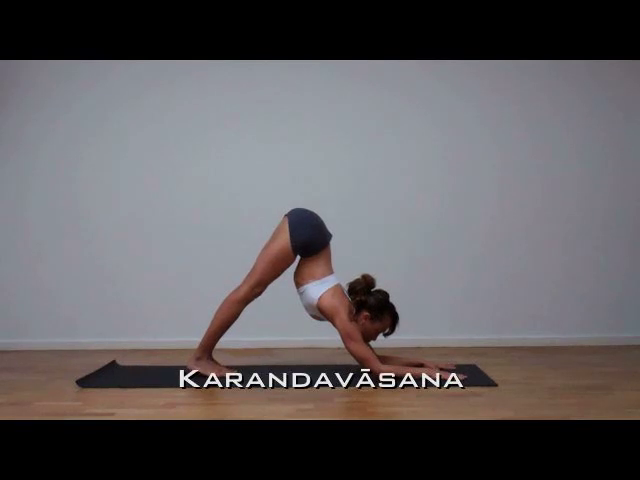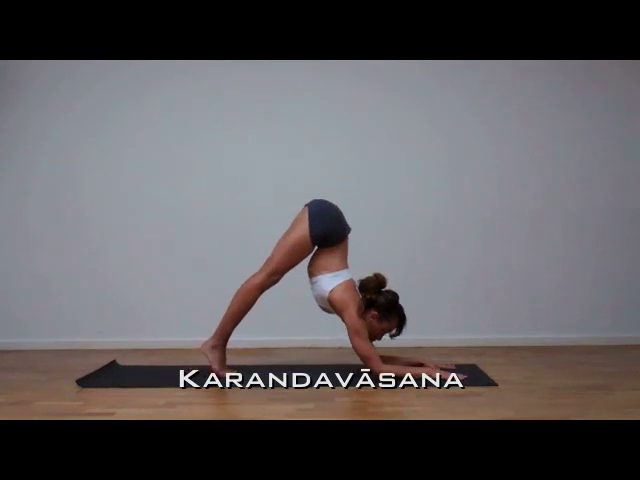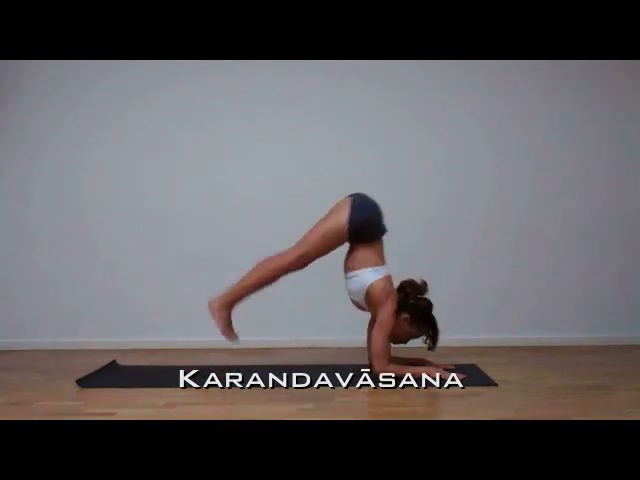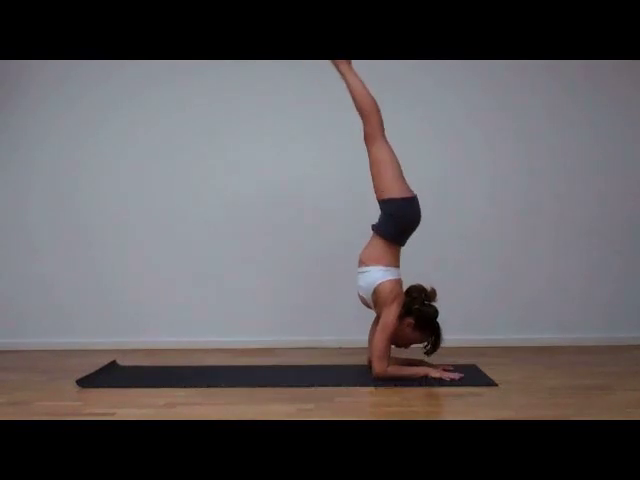
dt=1s
person 1, frame 1
left shoulder: (350, 312)
right shoulder: (344, 317)
left elbow: (373, 358)
right elbow: (377, 369)
left wrist: (421, 362)
right wrist: (427, 372)
left hip: (306, 228)
right hip: (302, 228)
left knee: (252, 291)
right knee: (249, 289)
right ankle: (200, 356)
person 1, frame 2
left shoulder: (358, 308)
right shoulder: (353, 312)
left elbow: (374, 357)
right elbow: (377, 368)
left wrist: (419, 362)
right wrist: (425, 371)
left hip: (325, 221)
right hip: (321, 219)
left knee: (269, 278)
right knee: (266, 276)
right ankle: (216, 342)
person 1, frame 3
left shoulder: (385, 302)
right shoulder: (387, 304)
right elbow: (380, 368)
left wrist: (418, 361)
right wrist: (423, 370)
left knee: (292, 261)
right knee: (293, 260)
right ankle: (225, 303)
person 1, frame 4
right shoulder: (392, 305)
right elbow: (380, 368)
right wrist: (425, 369)
left hip: (398, 213)
right hip: (398, 212)
right knee: (375, 134)
